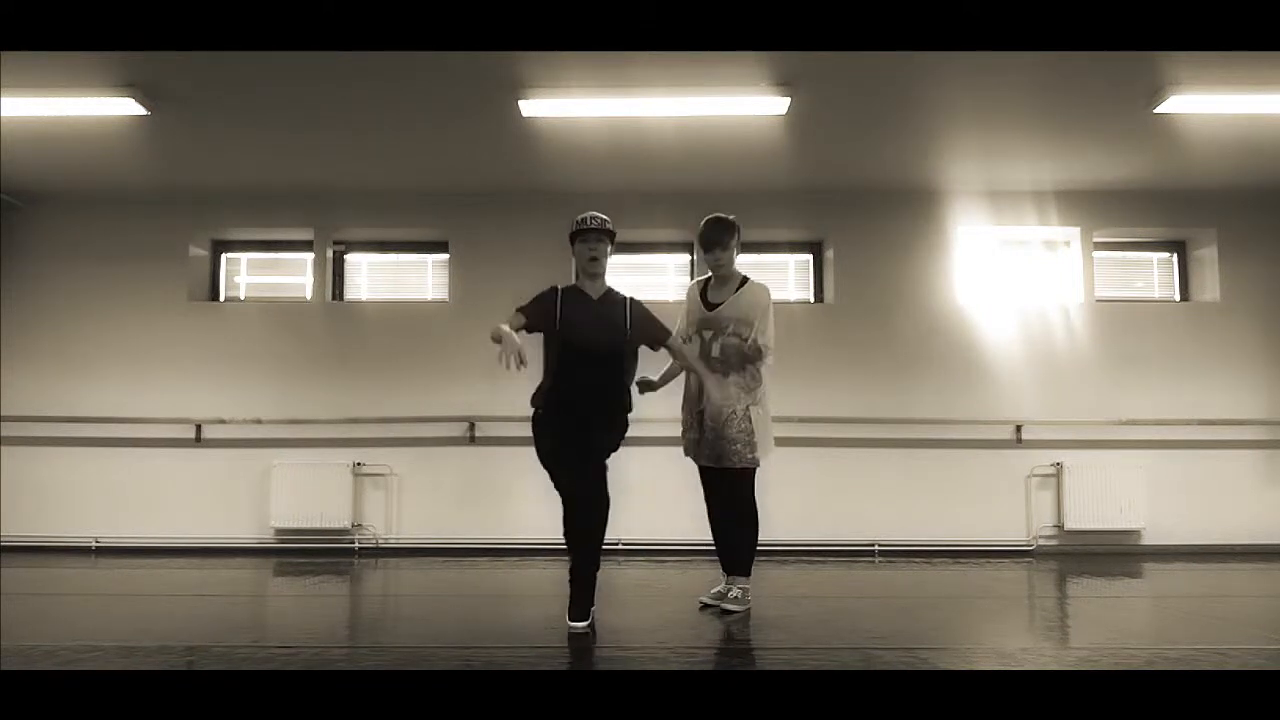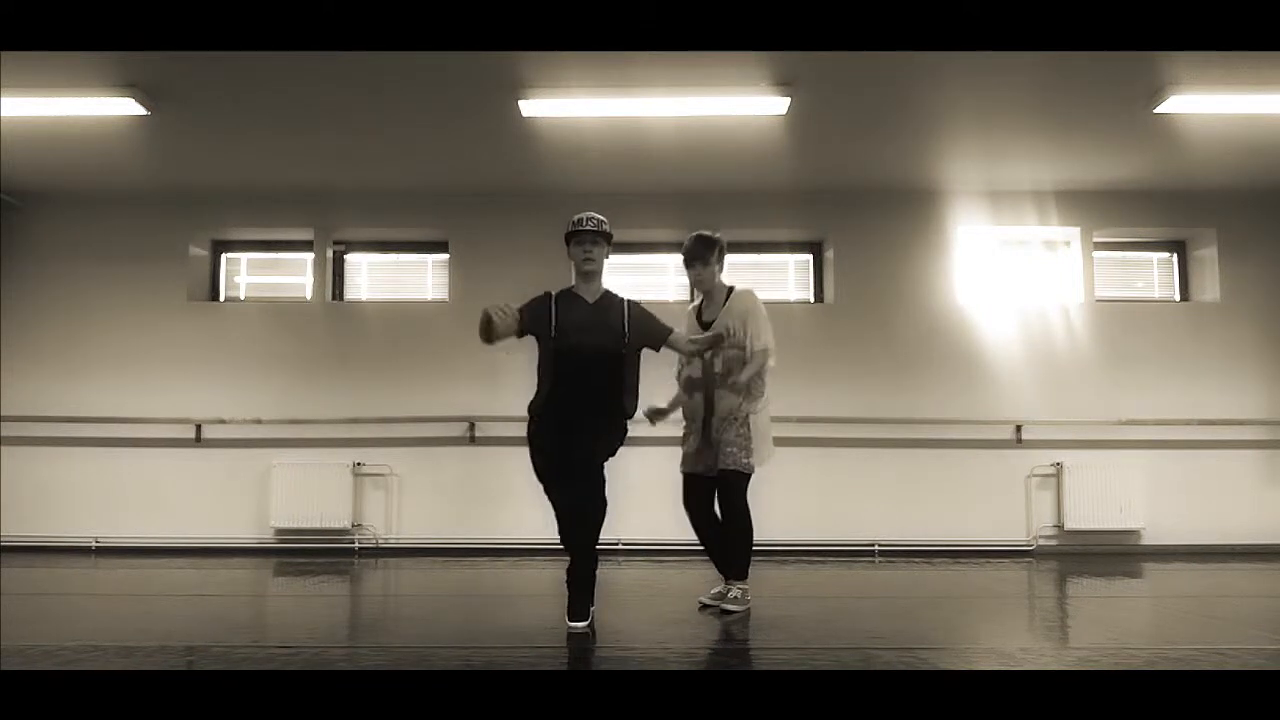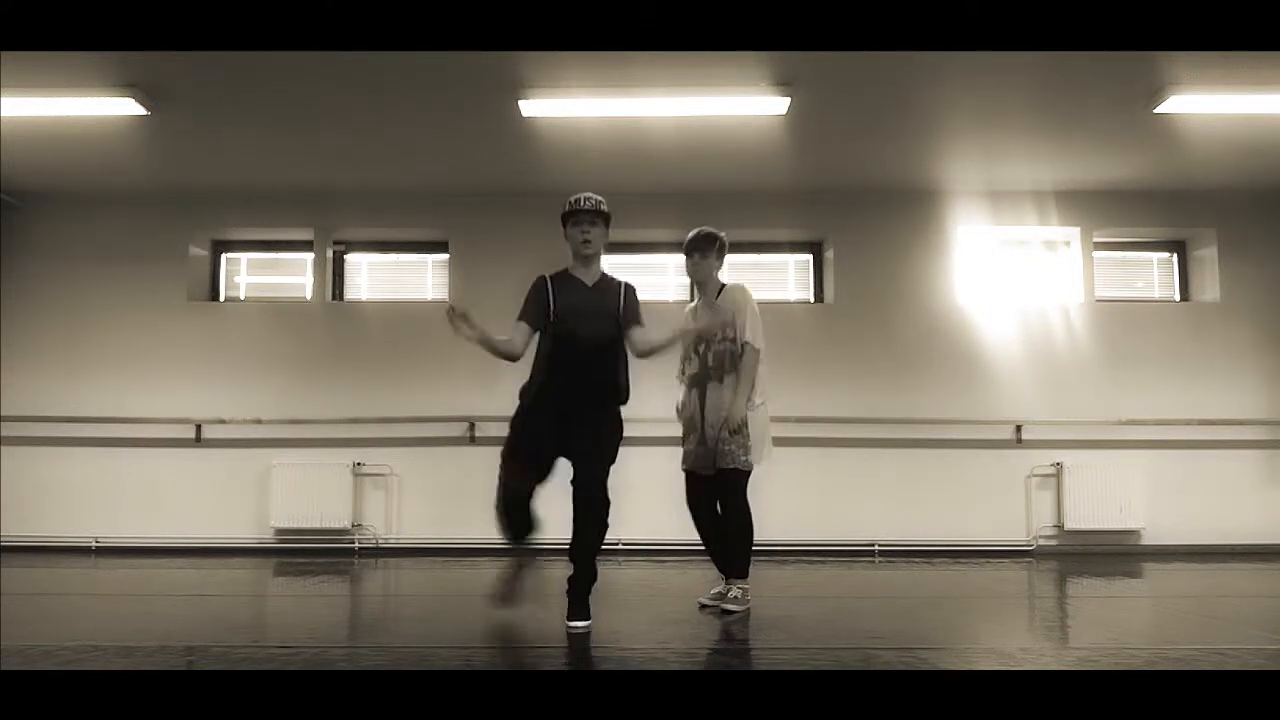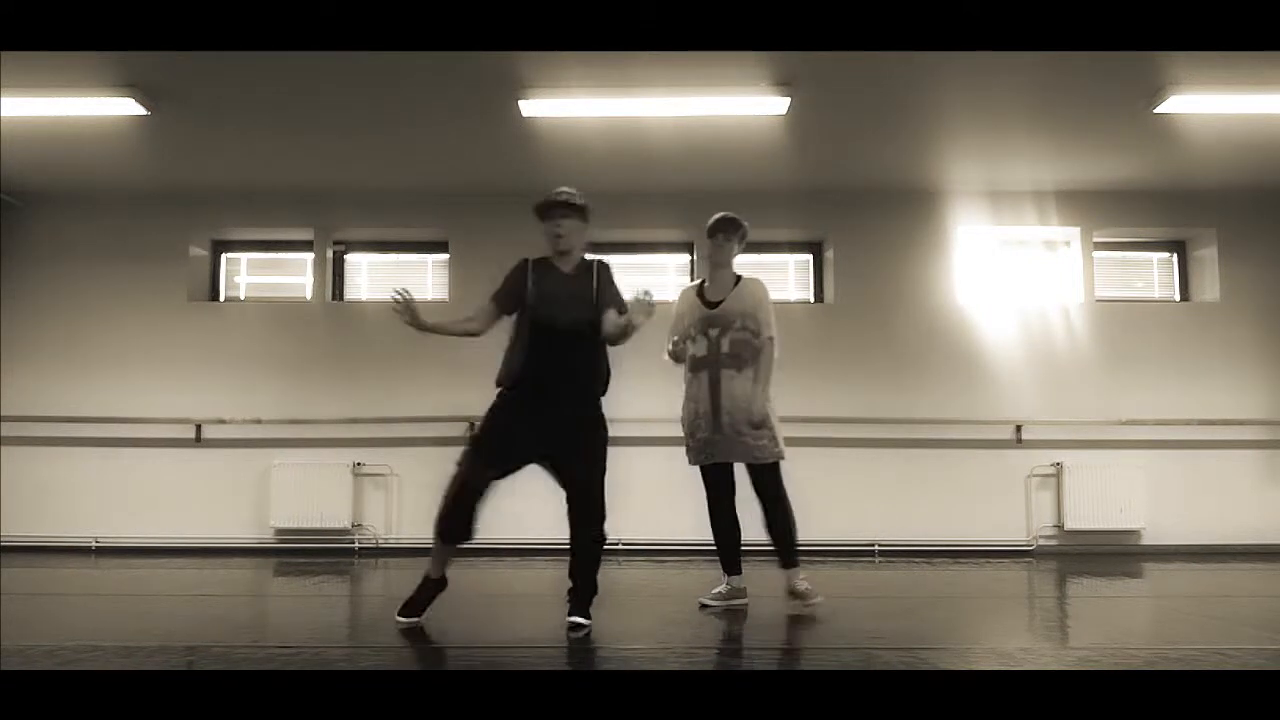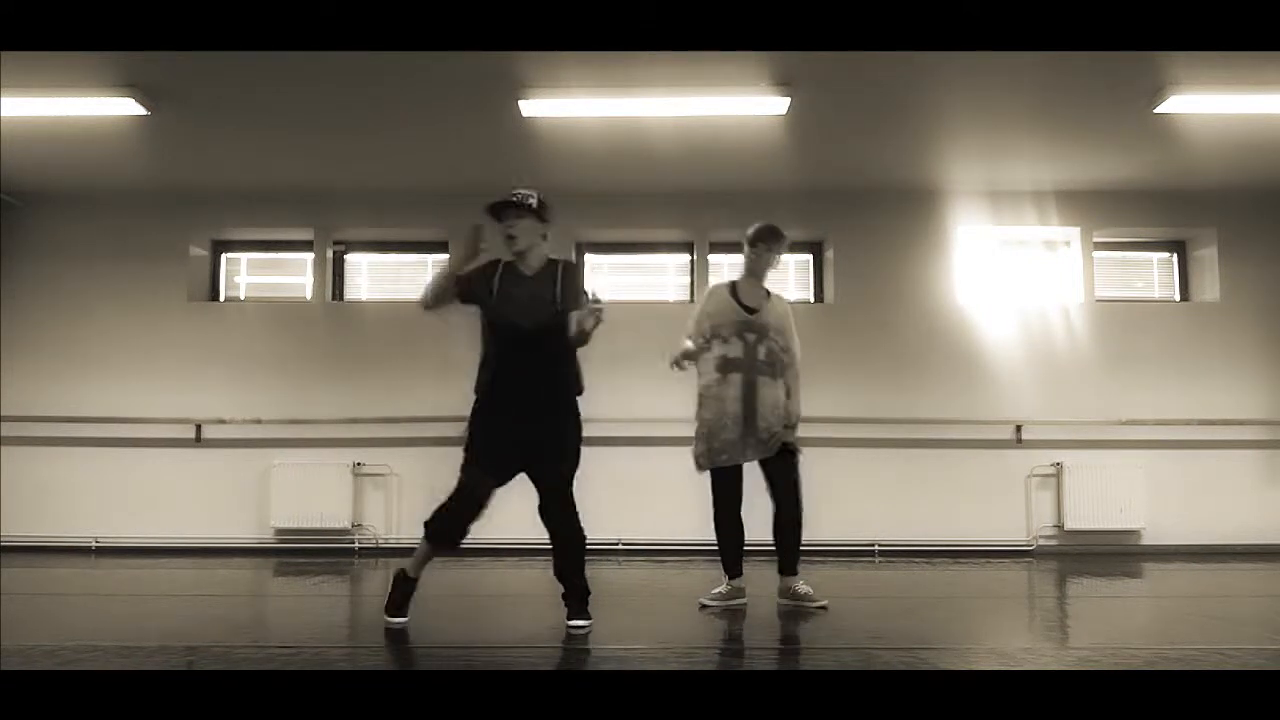
dt=0.4s
person 1, frame 1
left shoulder: (628, 310)
right shoulder: (554, 301)
left elbow: (677, 347)
right elbow: (508, 322)
right wrist: (508, 333)
left hip: (605, 419)
right hip: (556, 417)
left knee: (586, 495)
right knee: (583, 496)
left ankle: (580, 593)
right ankle: (582, 589)
person 1, frame 2
left shoulder: (628, 311)
right shoulder: (547, 305)
left elbow: (686, 344)
right elbow: (493, 336)
left wrist: (719, 333)
right wrist: (492, 318)
left hip: (603, 424)
right hip: (552, 424)
left knee: (584, 492)
right knee: (573, 504)
left ankle: (579, 593)
right ankle: (582, 590)
person 1, frame 3
left shoulder: (623, 292)
right shoulder: (546, 287)
left elbow: (639, 345)
right elbow: (514, 346)
left wrist: (694, 330)
right wrist: (482, 339)
left hip: (599, 413)
right hip: (544, 410)
left knee: (591, 501)
right knee: (513, 494)
left ankle: (579, 597)
right ankle: (520, 560)
person 1, frame 4
left shoulder: (599, 274)
right shoulder: (527, 273)
left elbow: (609, 333)
right elbow: (478, 322)
left wrist: (630, 325)
right wrist: (424, 325)
left hip: (579, 412)
right hip: (521, 404)
left knee: (588, 504)
right knee: (468, 482)
left ankle: (581, 600)
right ankle: (433, 580)
person 1, frame 5
left shoulder: (565, 274)
right shoulder: (492, 275)
left elbow: (577, 333)
right elbow: (430, 301)
left wrist: (590, 324)
right wrist: (461, 263)
left hip: (554, 412)
right hip: (497, 409)
left knee: (557, 504)
right knee: (470, 497)
left ankle: (576, 599)
right ankle: (408, 578)
person 2, frame 1
left shoulder: (757, 294)
right shoulder: (695, 291)
left elbow: (764, 352)
left wrist: (752, 351)
right wrist: (659, 382)
left hip: (740, 407)
right hip: (701, 408)
left knee: (739, 495)
right knee: (715, 496)
left ankle: (742, 583)
right ankle: (729, 578)
person 2, frame 2
left shoulder: (745, 300)
right shoulder: (692, 314)
left elbow: (764, 353)
left wrist: (743, 378)
right wrist: (669, 408)
left hip: (740, 416)
right hip: (702, 421)
left knee: (732, 497)
right knee: (695, 501)
left ankle: (740, 585)
right ankle: (728, 579)
person 2, frame 3
left shoulder: (737, 296)
right shoulder: (689, 313)
left elbow: (752, 350)
left wrist: (739, 405)
right wrist: (683, 400)
left hip: (736, 415)
right hip: (700, 419)
left knee: (732, 496)
right knee: (699, 500)
left ankle: (739, 585)
right ankle: (729, 579)
person 2, frame 4
left shoulder: (753, 290)
right shoulder: (688, 297)
left elbow: (766, 346)
right elbow: (679, 350)
left wrist: (761, 397)
right wrist: (674, 350)
left hip: (746, 404)
right hip: (703, 409)
left knee: (770, 488)
right knee: (718, 495)
left ankle: (793, 575)
right ankle: (733, 582)
person 2, frame 5
left shoulder: (779, 307)
right shoulder: (716, 296)
left elbow: (790, 359)
right elbow: (694, 342)
left wrist: (793, 402)
right wrist: (686, 352)
left hip: (770, 413)
right hip: (722, 411)
left knee: (788, 493)
right knee: (727, 497)
left ankle: (789, 581)
right ankle: (733, 583)
